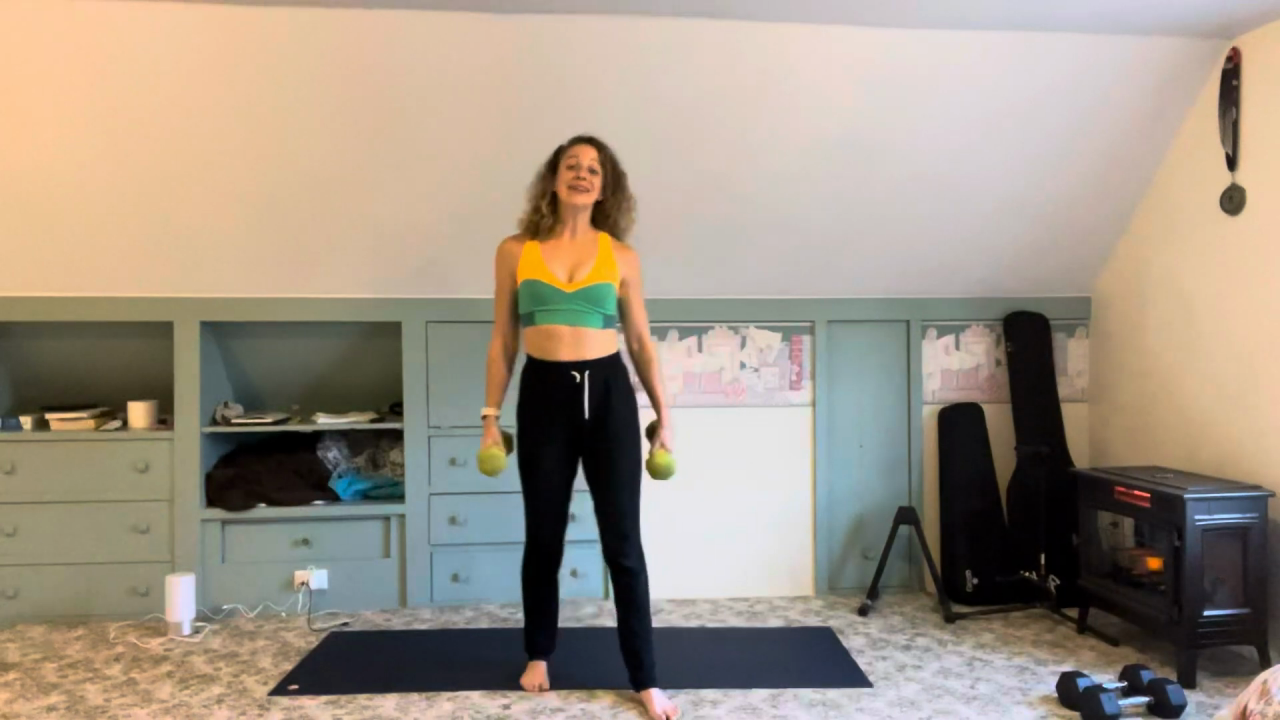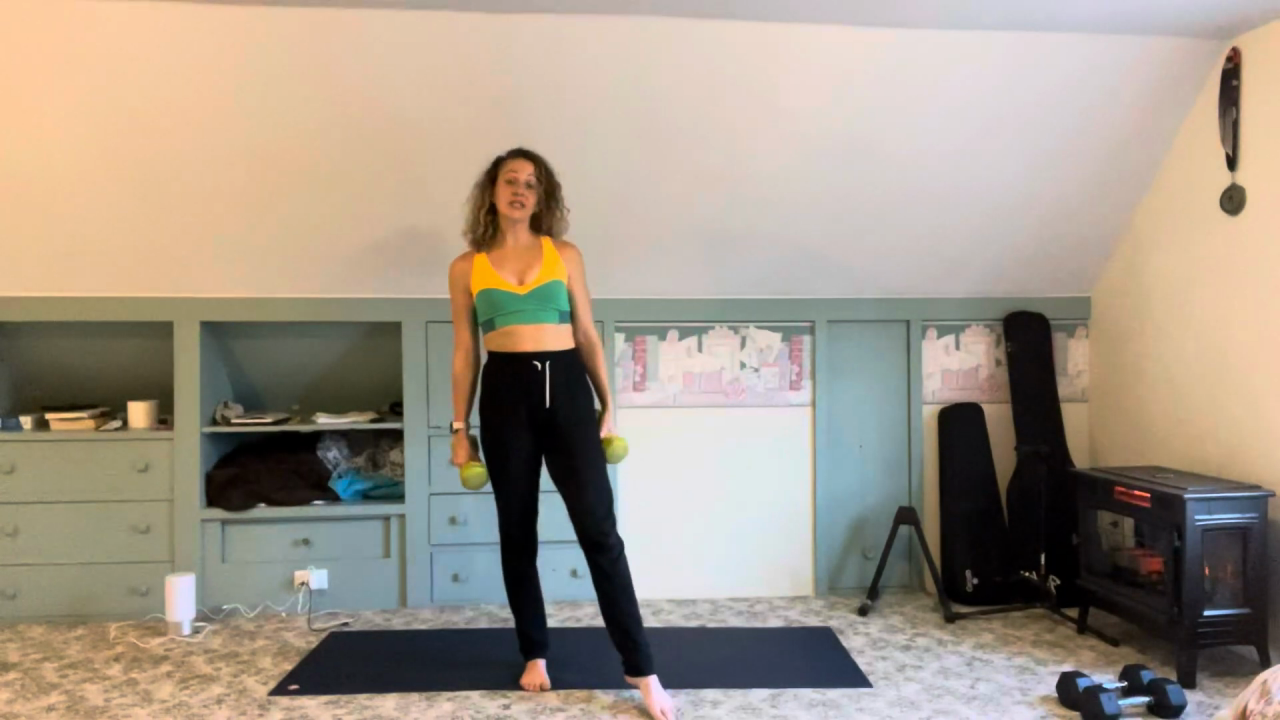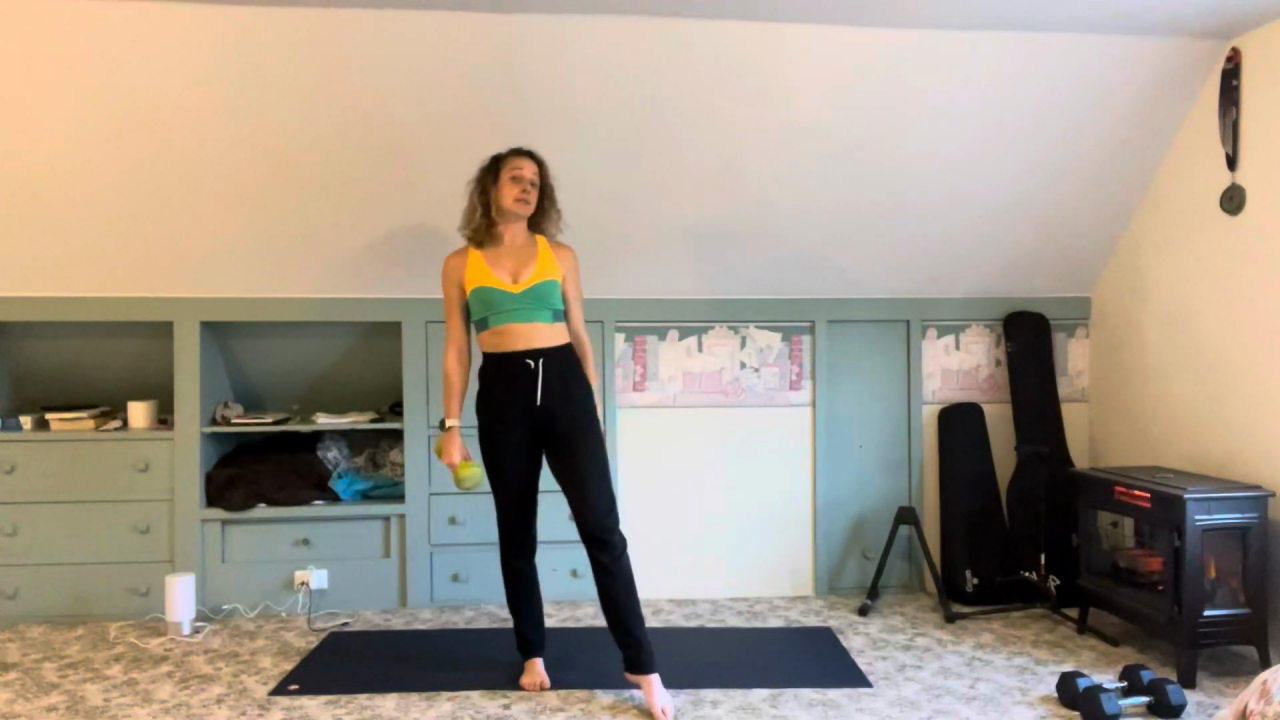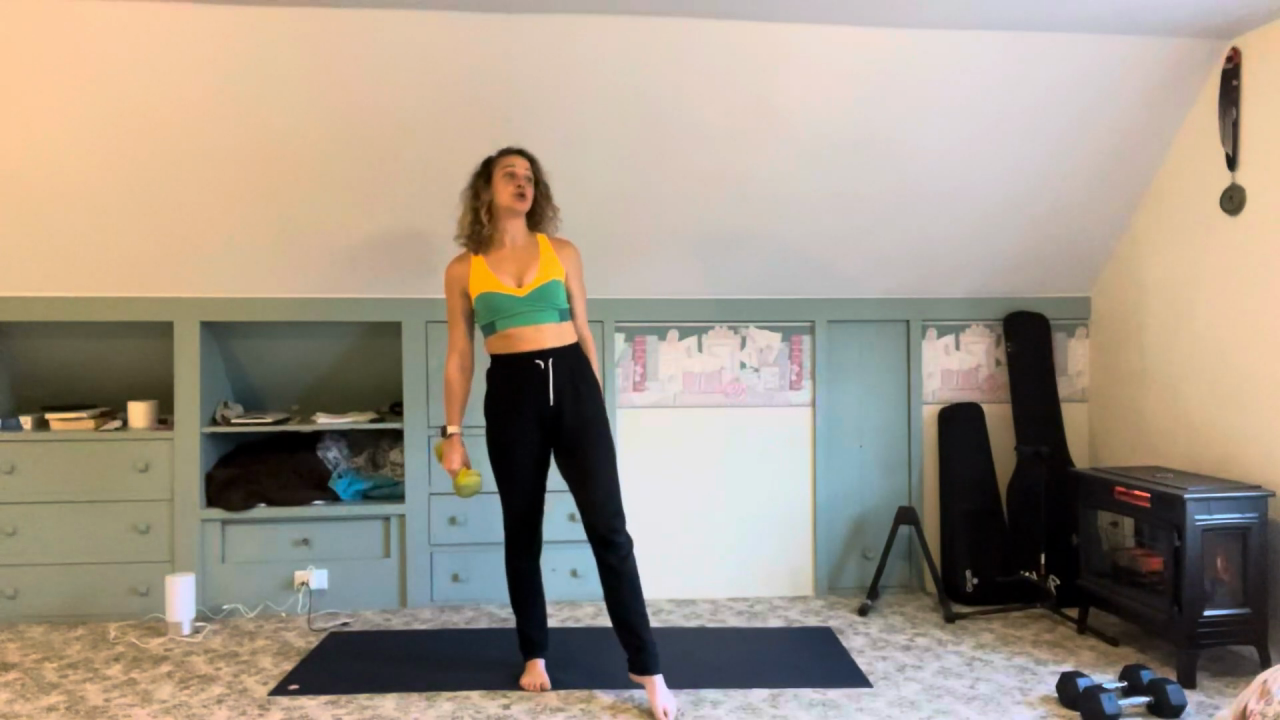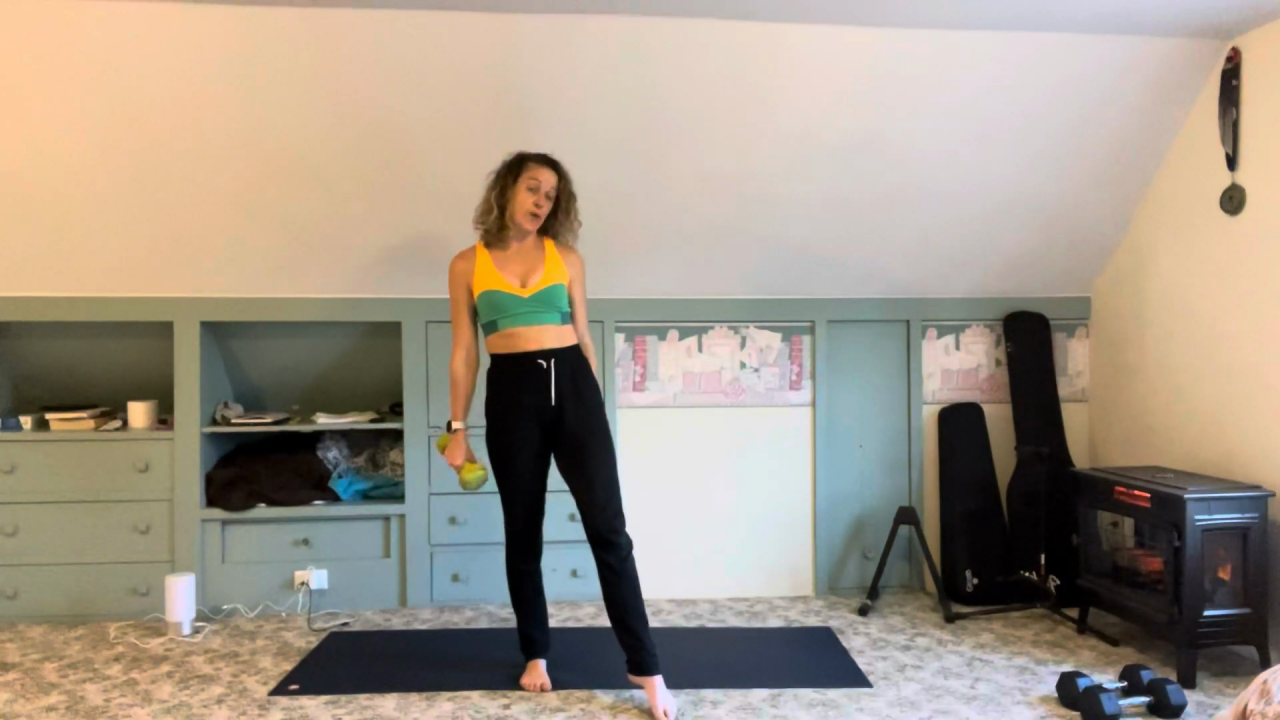
dt=1s
person 1, frame 1
left shoulder: (621, 256)
right shoulder: (515, 252)
left elbow: (641, 340)
right elbow: (502, 342)
left wrist: (663, 413)
right wrist: (491, 415)
left hip: (609, 395)
right hip: (544, 396)
left knee: (623, 542)
right knee: (545, 536)
right ankle: (538, 652)
person 1, frame 2
left shoulder: (565, 255)
right shoulder: (466, 267)
left elbow: (587, 335)
right elbow: (464, 353)
left wrist: (607, 405)
right wrist: (460, 428)
left hip: (565, 388)
right hip: (504, 393)
left knee: (597, 526)
right knee: (517, 531)
left ankle: (641, 667)
right ankle: (534, 653)
person 1, frame 3
left shoulder: (560, 255)
right shoulder: (460, 263)
left elbow: (579, 336)
right elbow: (456, 350)
left wrist: (594, 405)
right wrist: (451, 425)
left hip: (563, 385)
right hip: (502, 393)
left knee: (600, 524)
right knee: (516, 530)
left ankle: (641, 665)
right ankle: (532, 653)
person 1, frame 4
left shoulder: (563, 253)
right shoulder: (463, 269)
left elbow: (584, 334)
right elbow: (459, 356)
left wrist: (598, 403)
right wrist: (452, 432)
left hip: (572, 385)
right hip: (511, 394)
left knee: (608, 527)
right knee: (522, 531)
left ankle: (646, 666)
right ankle: (535, 654)
person 1, frame 5
left shoulder: (568, 257)
right shoulder: (468, 264)
right elbow: (464, 352)
left wrist: (596, 405)
right wrist: (457, 428)
left hip: (573, 387)
right hip: (511, 394)
left knee: (608, 528)
right knee: (523, 531)
left ankle: (645, 667)
right ankle: (535, 654)
